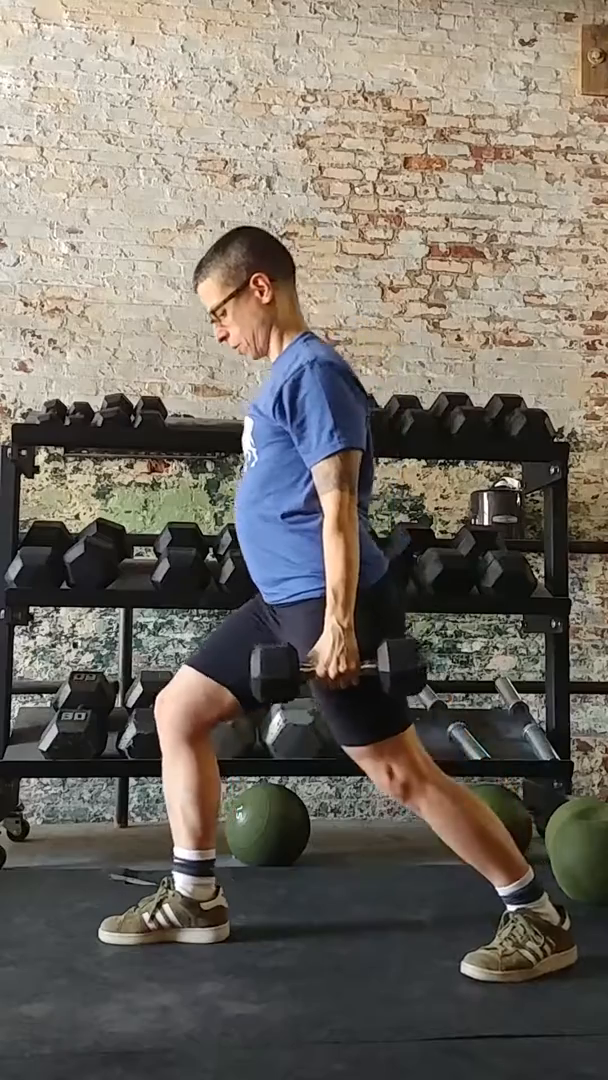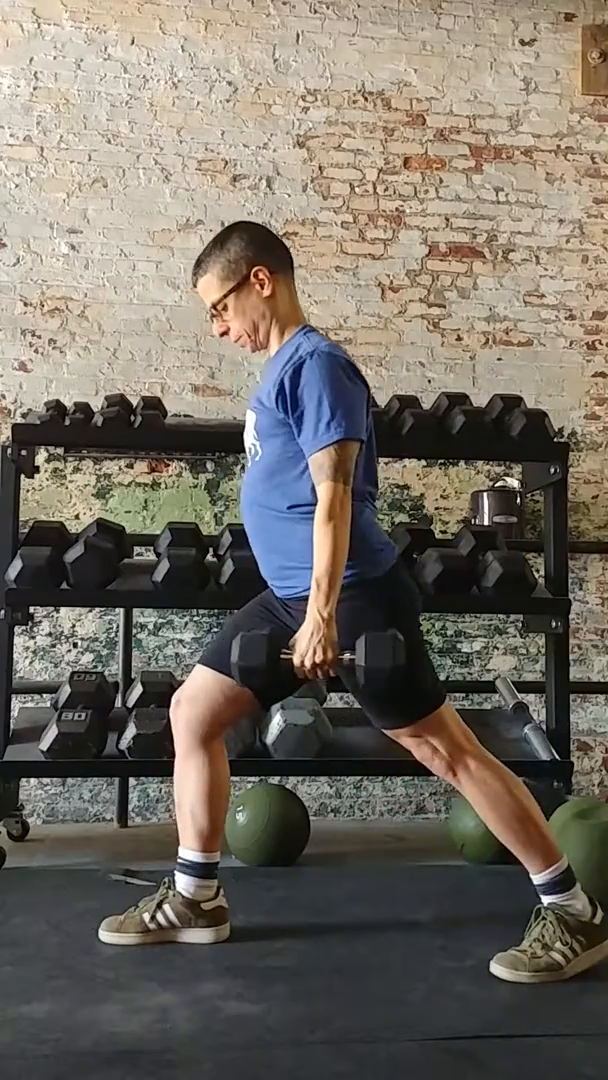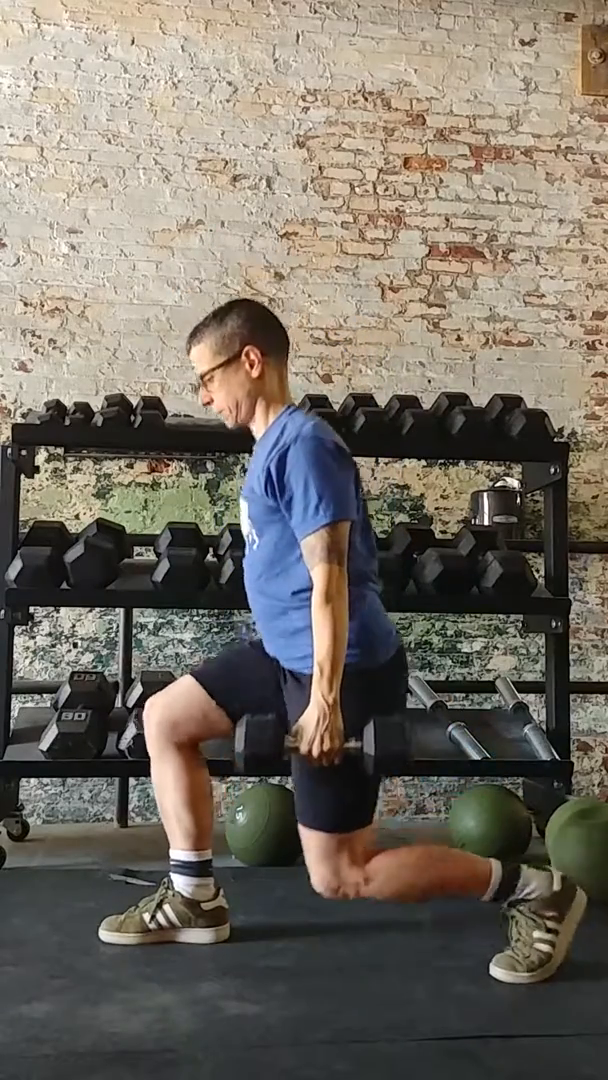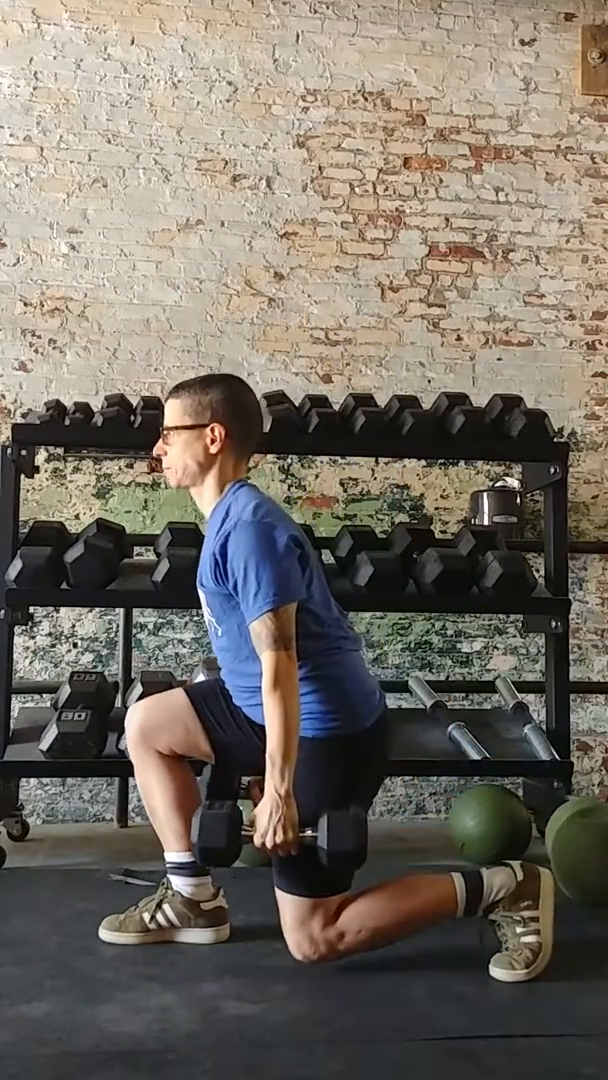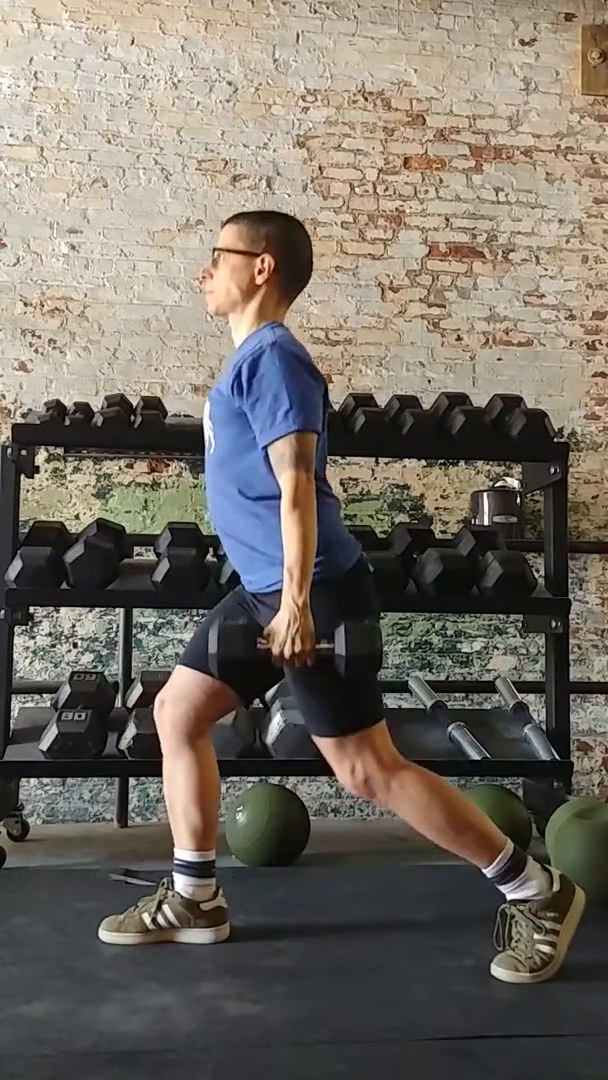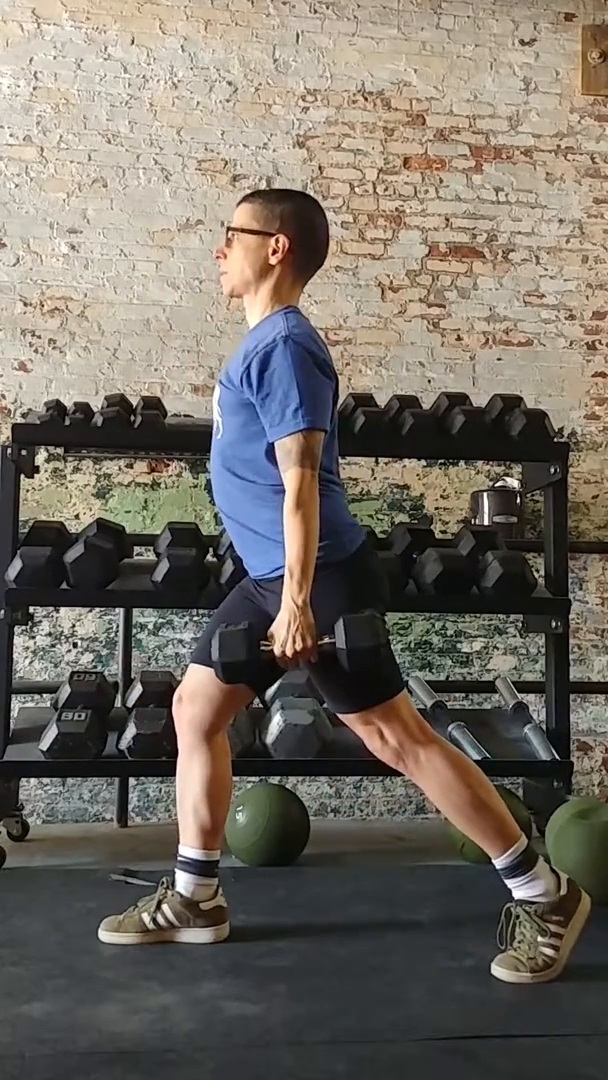
dt=0.7s
person 1, frame 1
left shoulder: (314, 372)
right shoulder: (283, 376)
left elbow: (341, 507)
left wrist: (340, 625)
left hip: (329, 603)
right hip: (281, 601)
left knee: (403, 774)
right knee: (177, 712)
left ankle: (538, 920)
right ankle: (194, 898)
person 1, frame 2
left shoulder: (314, 363)
right shoulder: (283, 368)
left elbow: (335, 498)
left wrist: (323, 613)
left hip: (351, 593)
right hip: (290, 590)
left knee: (447, 750)
right knee: (191, 712)
right ankle: (195, 897)
person 1, frame 3
left shoulder: (303, 444)
right shoulder: (273, 445)
left elbow: (330, 580)
left wrist: (326, 698)
left hip: (346, 667)
right hip: (287, 654)
left knee: (338, 872)
right knee: (163, 719)
left ankle: (536, 892)
right ankle: (194, 898)
person 1, frame 4
left shoulder: (248, 527)
right shoulder: (229, 519)
left elbow: (280, 666)
left wrist: (278, 792)
right wrist: (264, 761)
left hip: (326, 731)
right hip: (290, 715)
left knee: (313, 939)
right knee: (144, 726)
left ankle: (505, 889)
right ankle: (192, 899)
person 1, frame 5
left shoulder: (271, 356)
right shoulder: (252, 358)
left elbow: (297, 488)
left wrist: (297, 604)
left hip: (314, 590)
right hip: (262, 586)
left knee: (368, 770)
right knee: (176, 714)
left ankle: (537, 892)
right ankle: (193, 901)
person 1, frame 6
left shoulder: (285, 346)
right shoulder: (264, 343)
left elbow: (301, 483)
left wrist: (298, 603)
left hip: (318, 577)
right hip: (269, 575)
left knee: (398, 736)
right knee: (193, 712)
left ankle: (544, 893)
right ankle: (193, 898)
